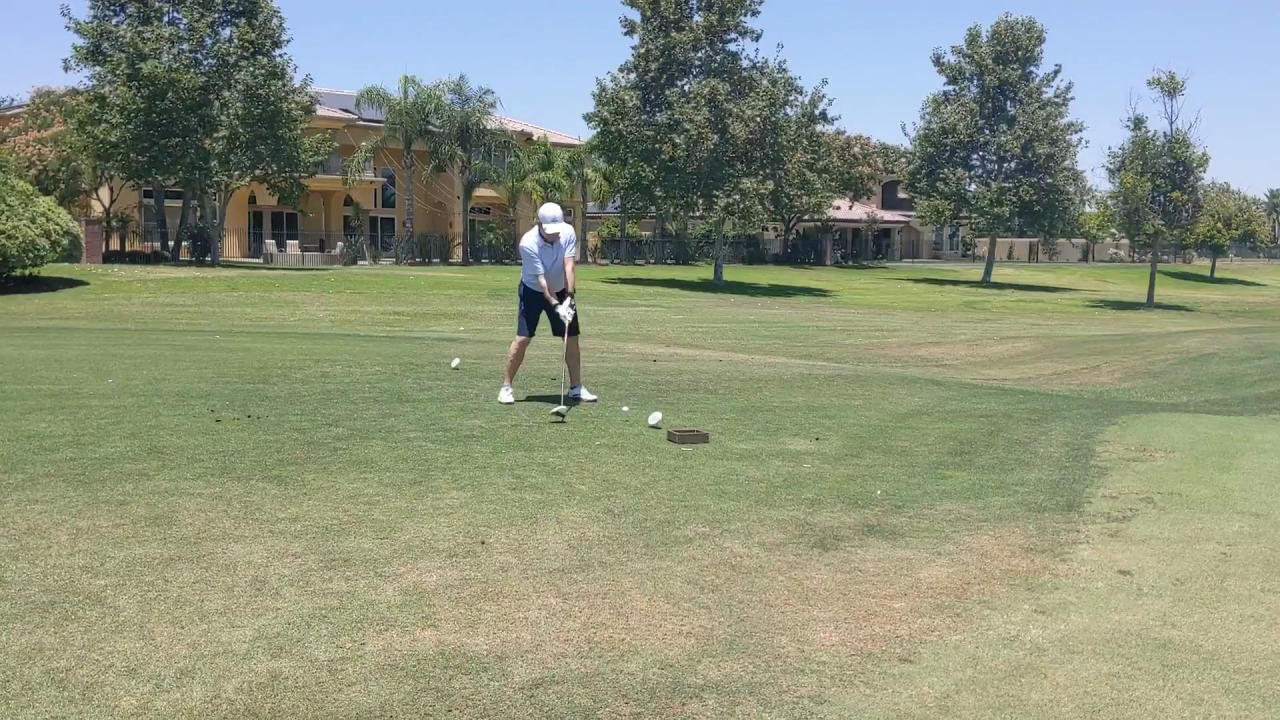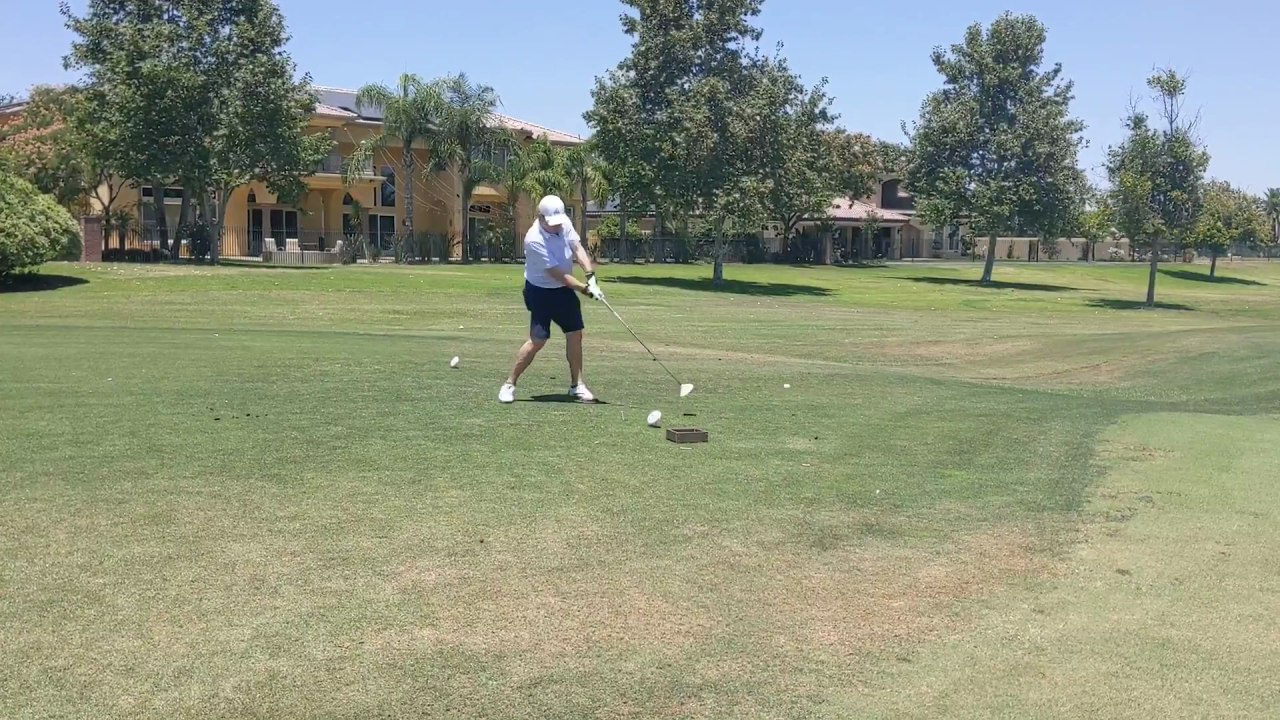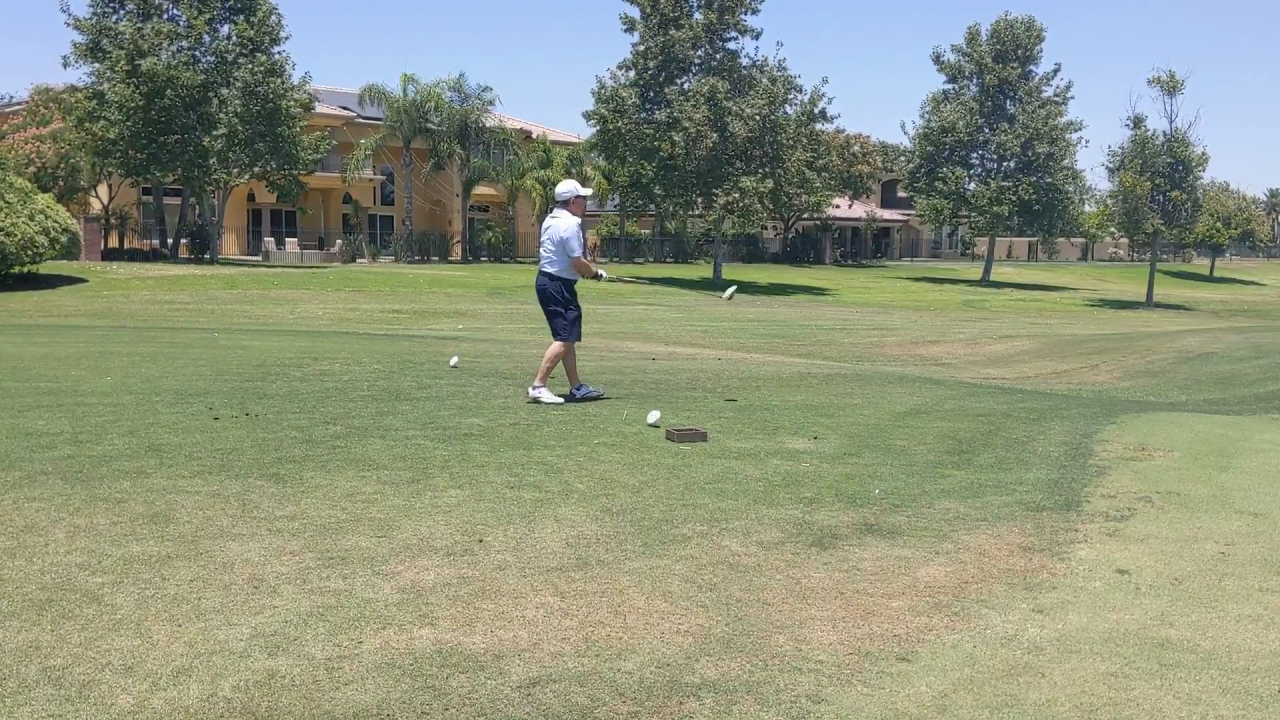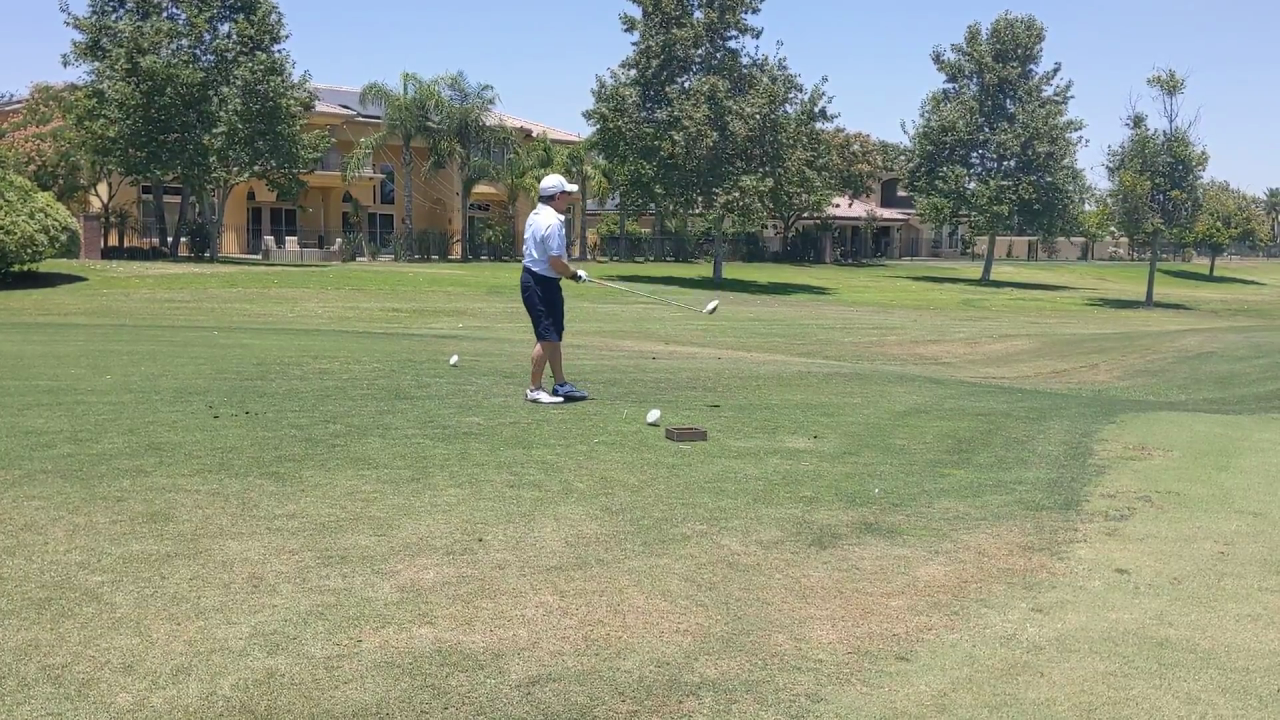
dt=1s
person 1, frame 1
left shoulder: (568, 232)
right shoulder: (528, 244)
left elbow: (569, 266)
right elbow: (541, 279)
left wrist: (569, 297)
right wrist: (556, 306)
left hip: (560, 291)
right hip: (533, 292)
left knee: (572, 337)
right knee: (522, 339)
left ankle: (576, 387)
right ankle: (507, 386)
person 1, frame 2
left shoulder: (565, 225)
right shoulder: (533, 239)
left elbow: (579, 251)
right elbow: (559, 274)
left wrist: (590, 276)
right wrist: (585, 288)
left hip: (563, 291)
right hip: (539, 293)
left knee: (575, 334)
right knee: (538, 340)
left ankle: (577, 385)
right ankle: (510, 384)
person 1, frame 3
left shoulder: (552, 220)
right shoulder: (569, 224)
right elbow: (578, 263)
left wrist: (589, 271)
right wrist: (596, 273)
left hip: (549, 282)
right hip: (557, 286)
left knee: (568, 337)
right knee: (564, 339)
left ankle: (576, 387)
right ankle: (538, 386)
person 1, frame 4
left shoulder: (537, 215)
right shoulder: (551, 222)
right elbow: (556, 262)
left wrist: (569, 272)
right wrist: (575, 274)
left hip: (537, 280)
right hip: (542, 283)
left knee: (554, 335)
right knee: (547, 337)
left ankle: (560, 385)
right ankle: (534, 389)
